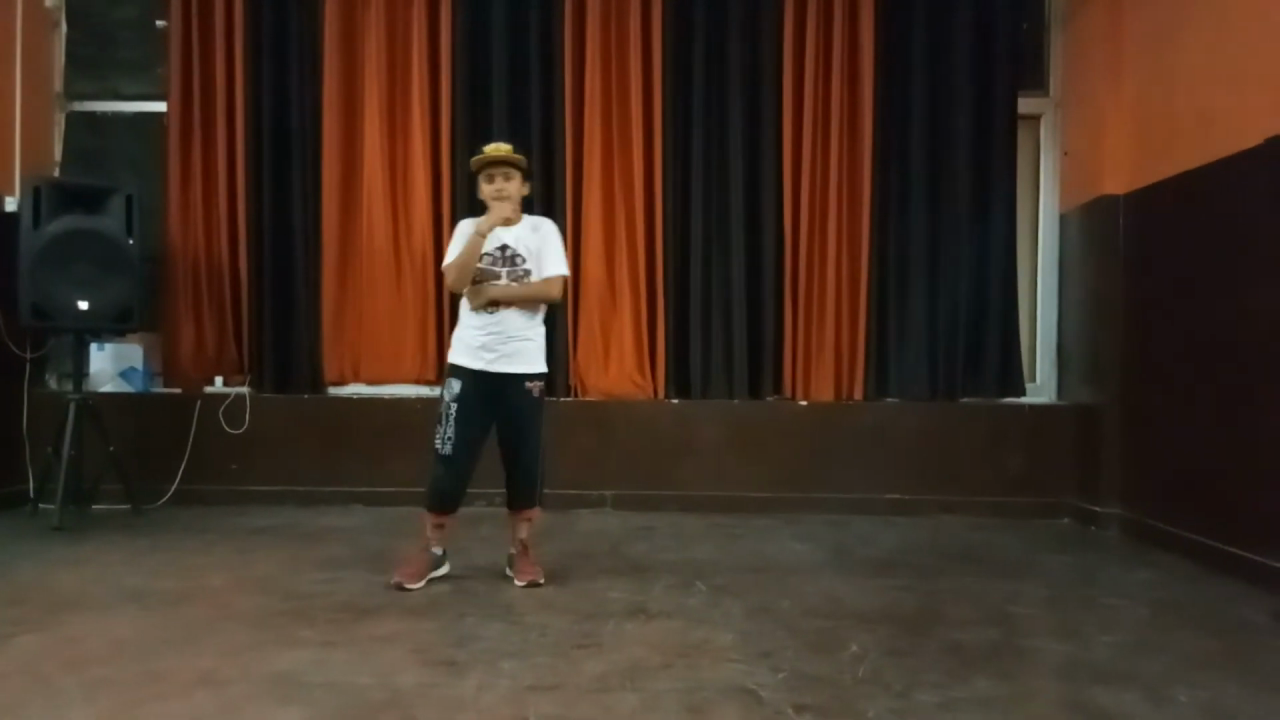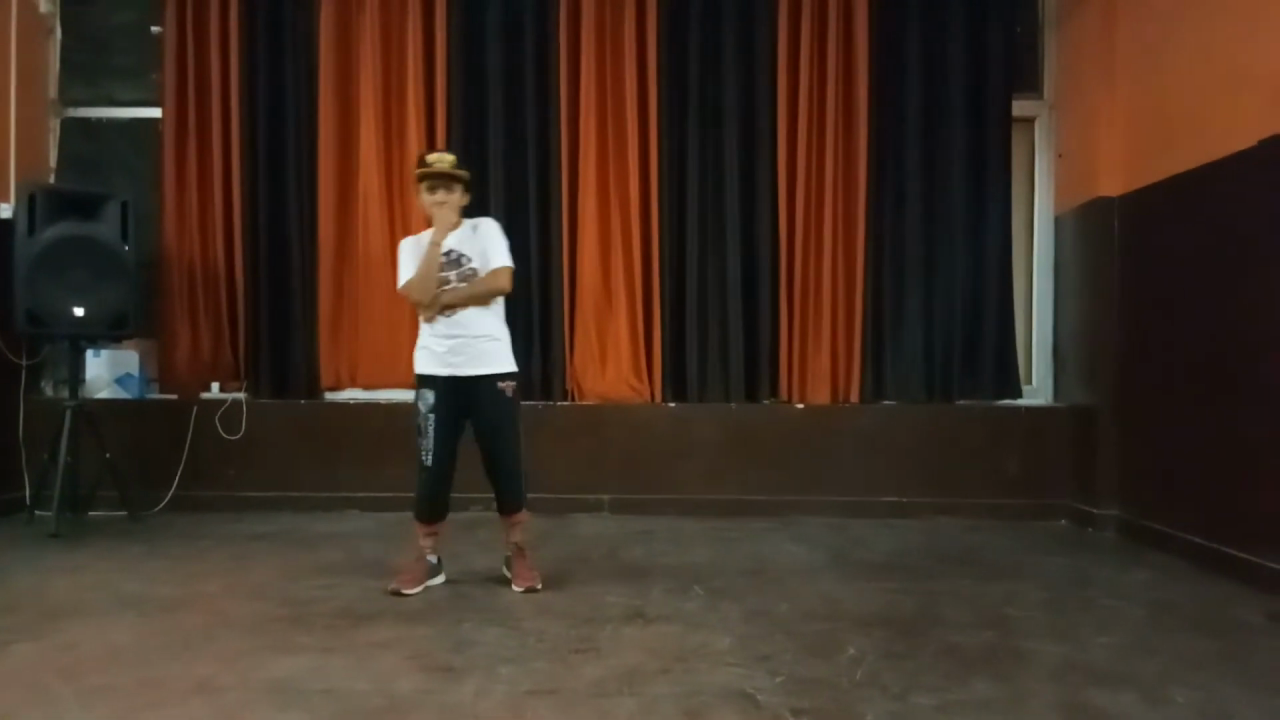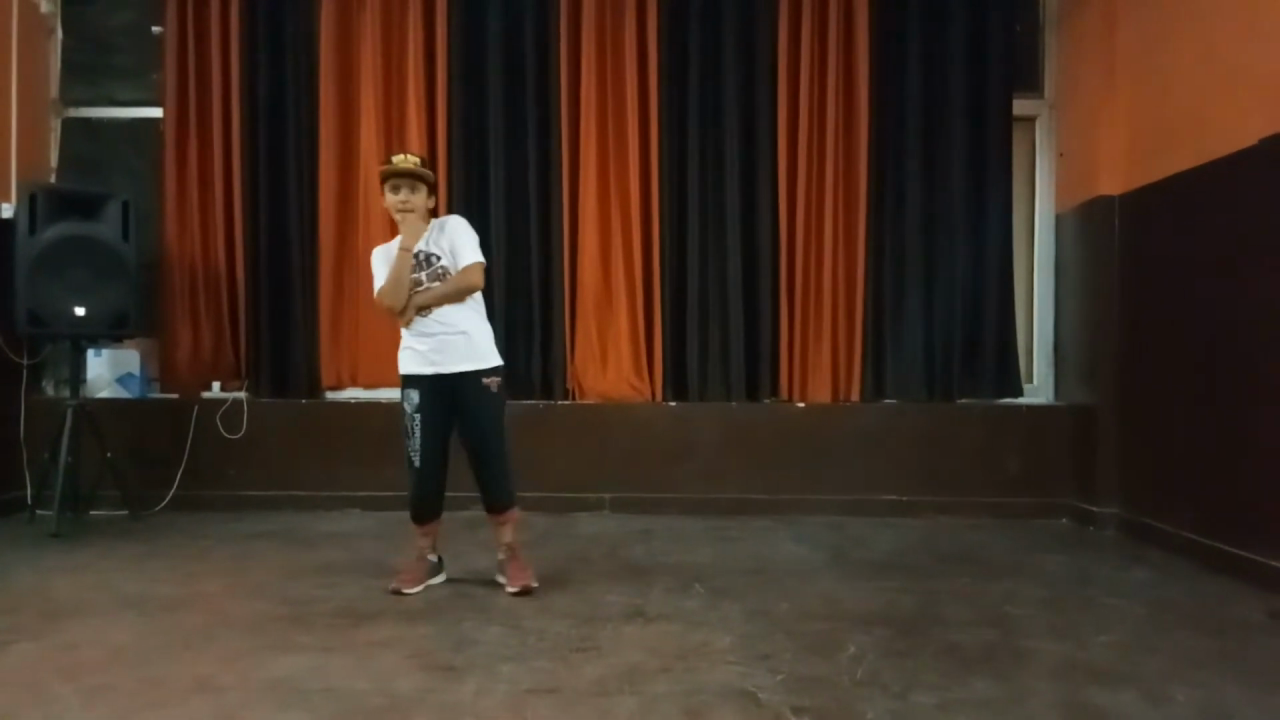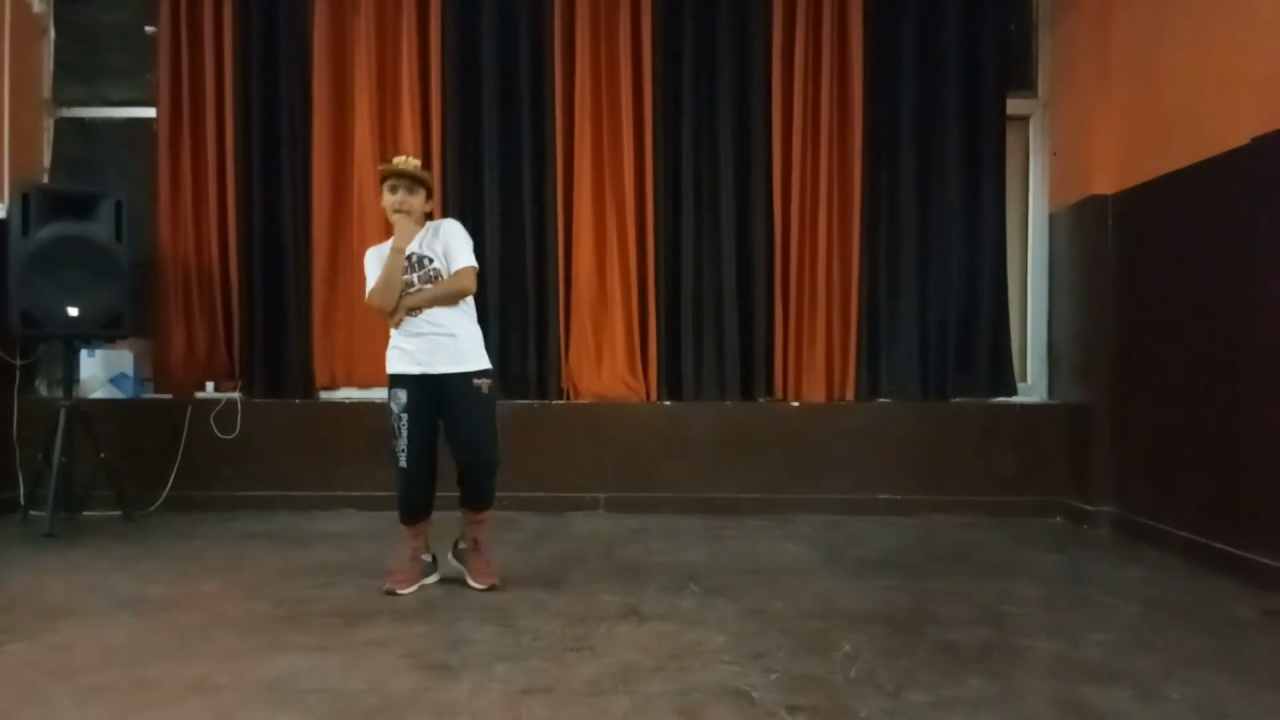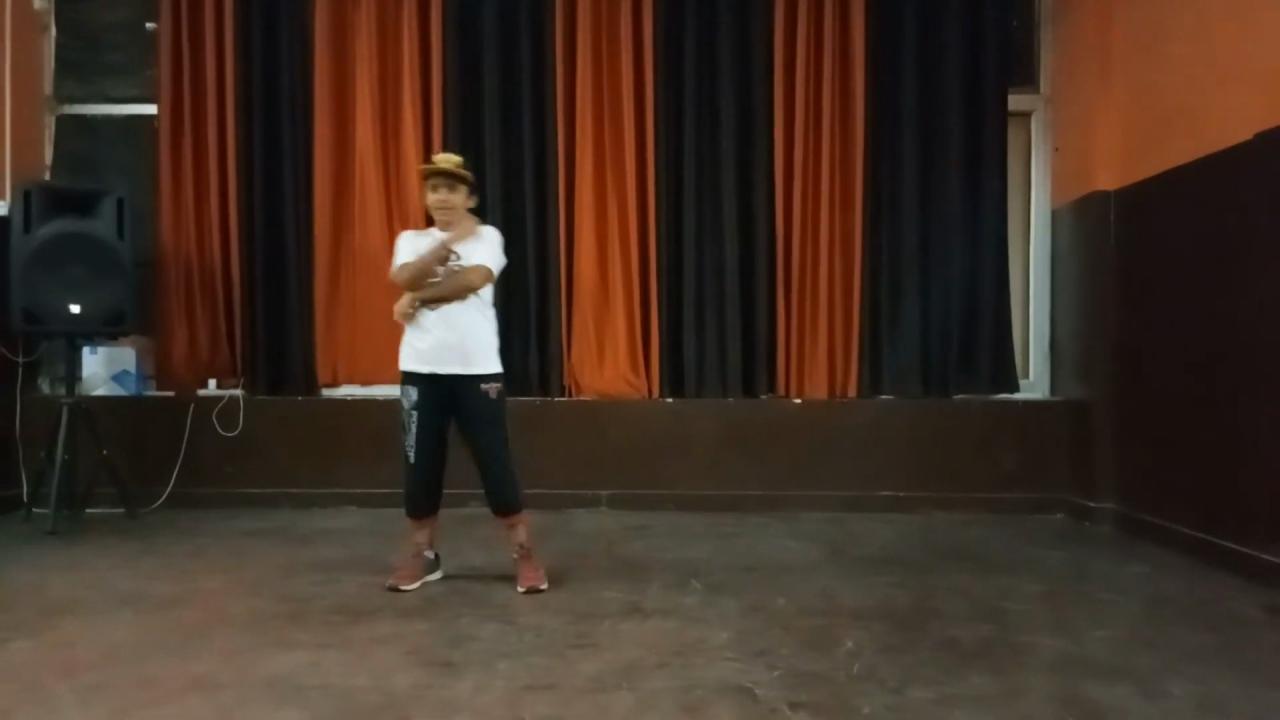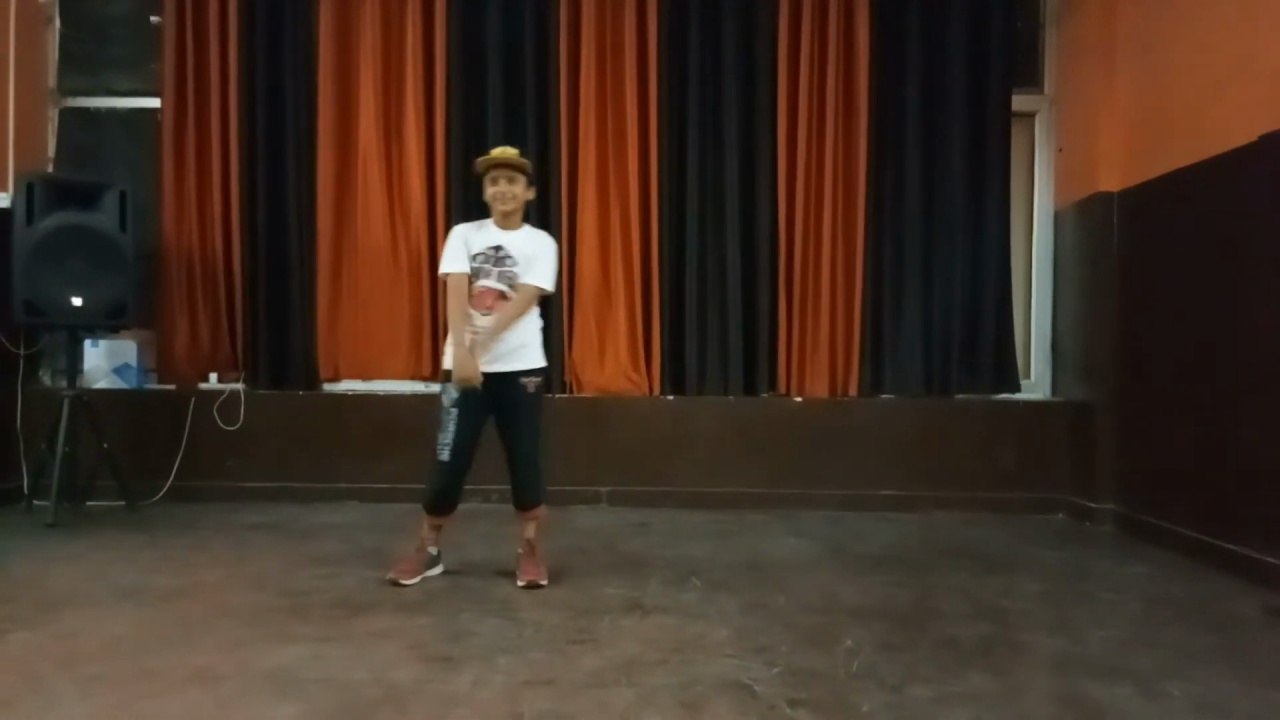
dt=0.3s
person 1, frame 1
left shoulder: (543, 230)
right shoulder: (467, 229)
left elbow: (552, 290)
right elbow: (456, 282)
left wrist: (489, 291)
right wrist: (486, 226)
left hip: (523, 365)
right hip: (469, 362)
left knee: (524, 460)
right knee: (452, 456)
left ankle: (520, 551)
right ankle: (432, 549)
person 1, frame 2
left shoulder: (486, 228)
right shoulder: (412, 245)
left elbow: (500, 282)
right elbow: (419, 297)
left wrist: (444, 298)
right wrist: (437, 237)
left hip: (492, 366)
right hip: (437, 369)
left knee: (505, 463)
right knee: (433, 466)
left ankle: (517, 553)
right ankle: (428, 557)
person 1, frame 3
left shoulder: (453, 227)
right shoulder: (383, 254)
left elbow: (474, 279)
right elbow: (393, 303)
left wrist: (419, 300)
right wrist: (408, 244)
left hip: (477, 363)
right hip: (420, 369)
left knee: (492, 461)
right knee: (424, 467)
left ankle: (510, 553)
right ankle: (426, 556)
person 1, frame 4
left shoulder: (448, 231)
right shoulder: (377, 254)
left elbow: (465, 284)
right elbow: (383, 305)
left wrist: (409, 303)
right wrist: (398, 244)
left hip: (465, 365)
right hip: (409, 371)
left knee: (479, 459)
right knee: (412, 467)
left ankle: (472, 545)
right ankle: (419, 556)
person 1, frame 5
left shoulder: (487, 236)
right shoulder: (411, 239)
left elbow: (470, 281)
right elbow: (402, 278)
left wrist: (416, 298)
right wrist: (444, 242)
left hip: (477, 369)
right hip: (421, 368)
left knee: (495, 464)
right knee: (422, 463)
left ankle: (523, 553)
right ankle: (423, 553)
person 1, frame 6
left shoulder: (541, 243)
right shoulder: (463, 235)
left elbow: (523, 302)
right elbow: (456, 294)
left wrist: (481, 343)
right wrist: (462, 351)
left hip: (521, 367)
right hip: (464, 366)
left knee: (525, 461)
right knee: (450, 460)
left ankle: (530, 550)
right ankle: (427, 548)
